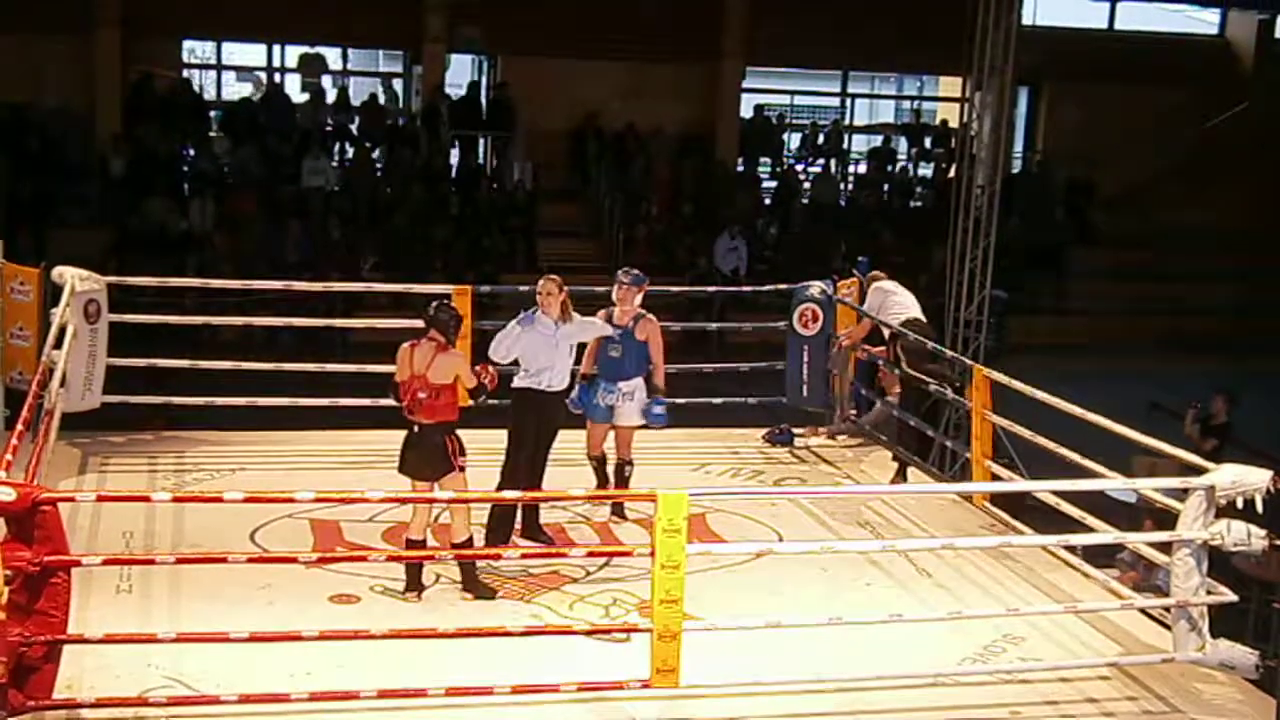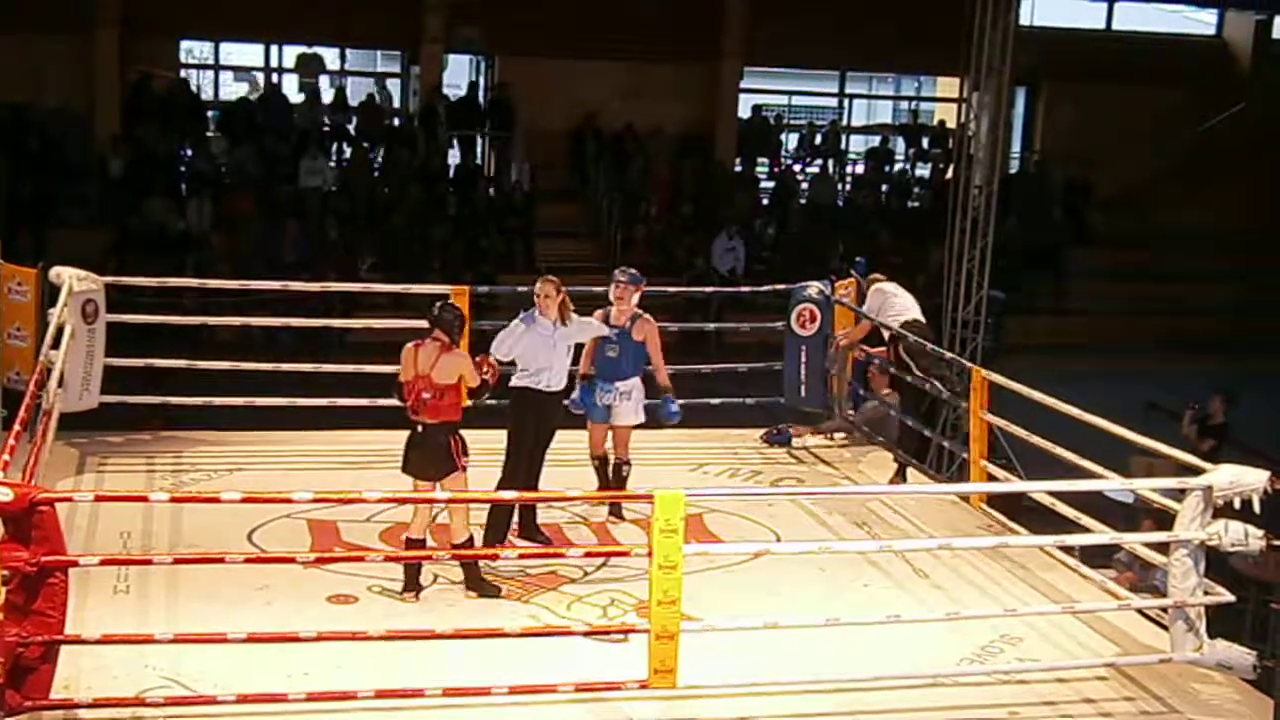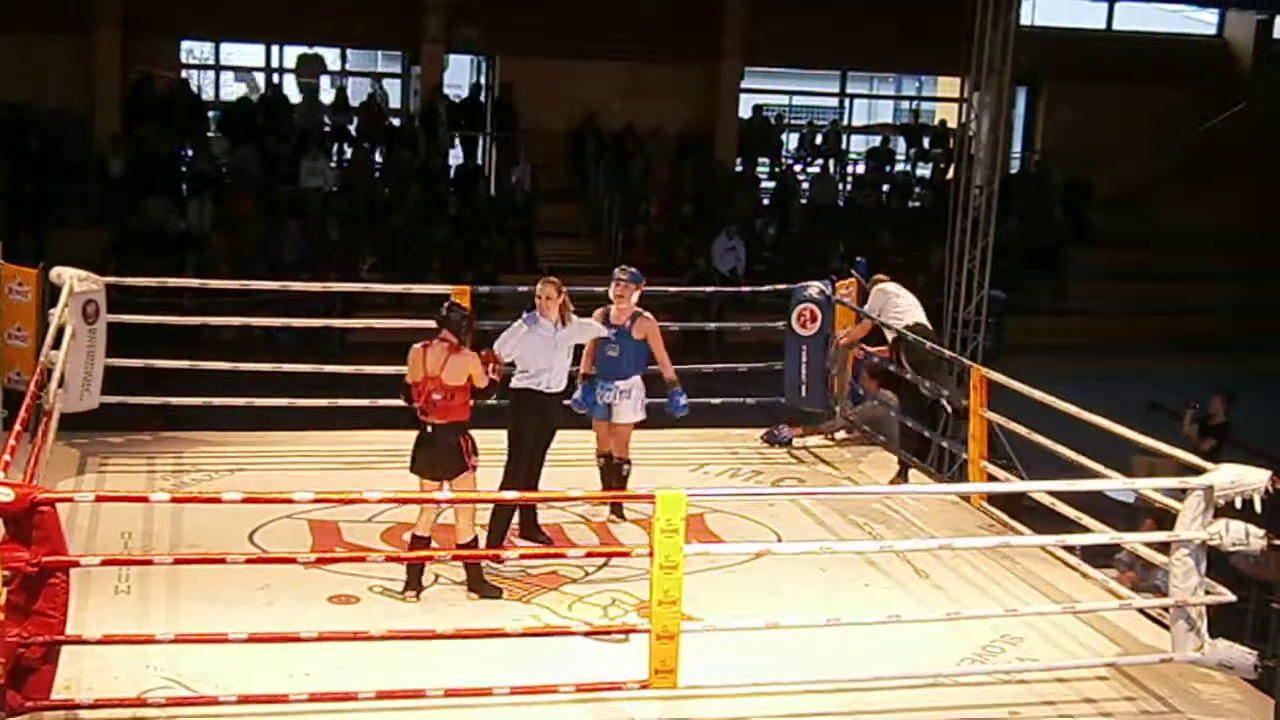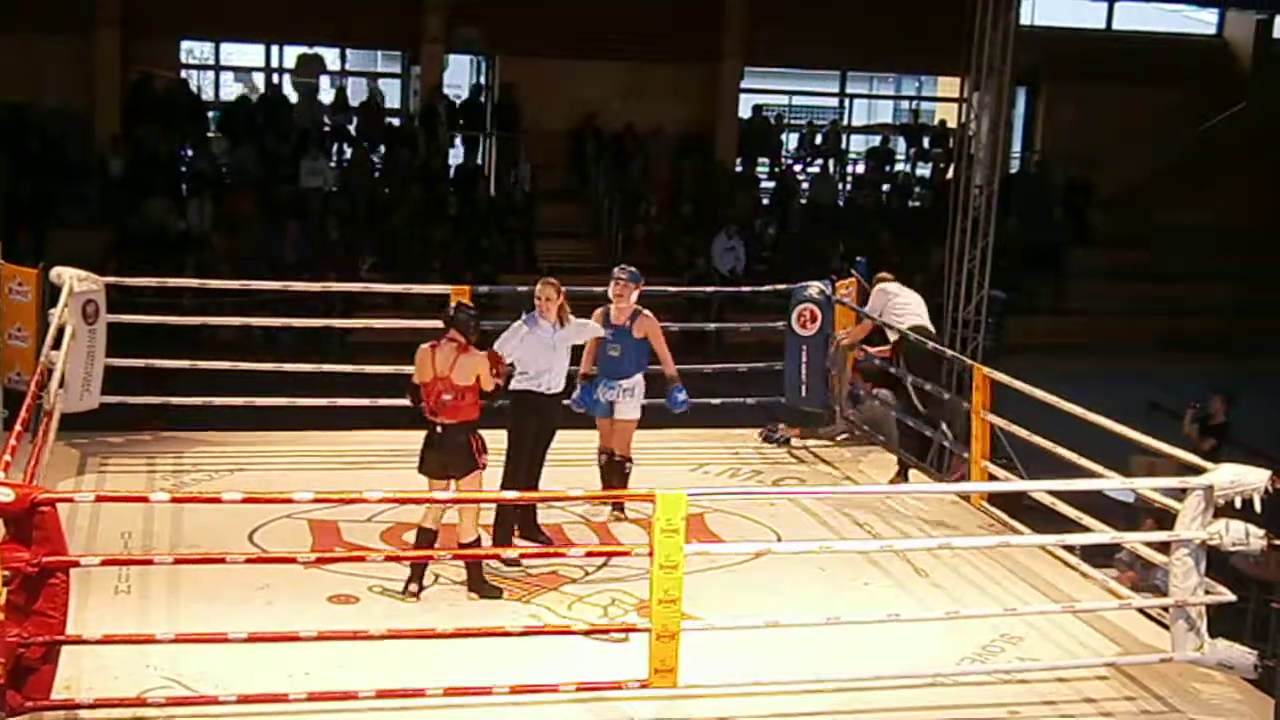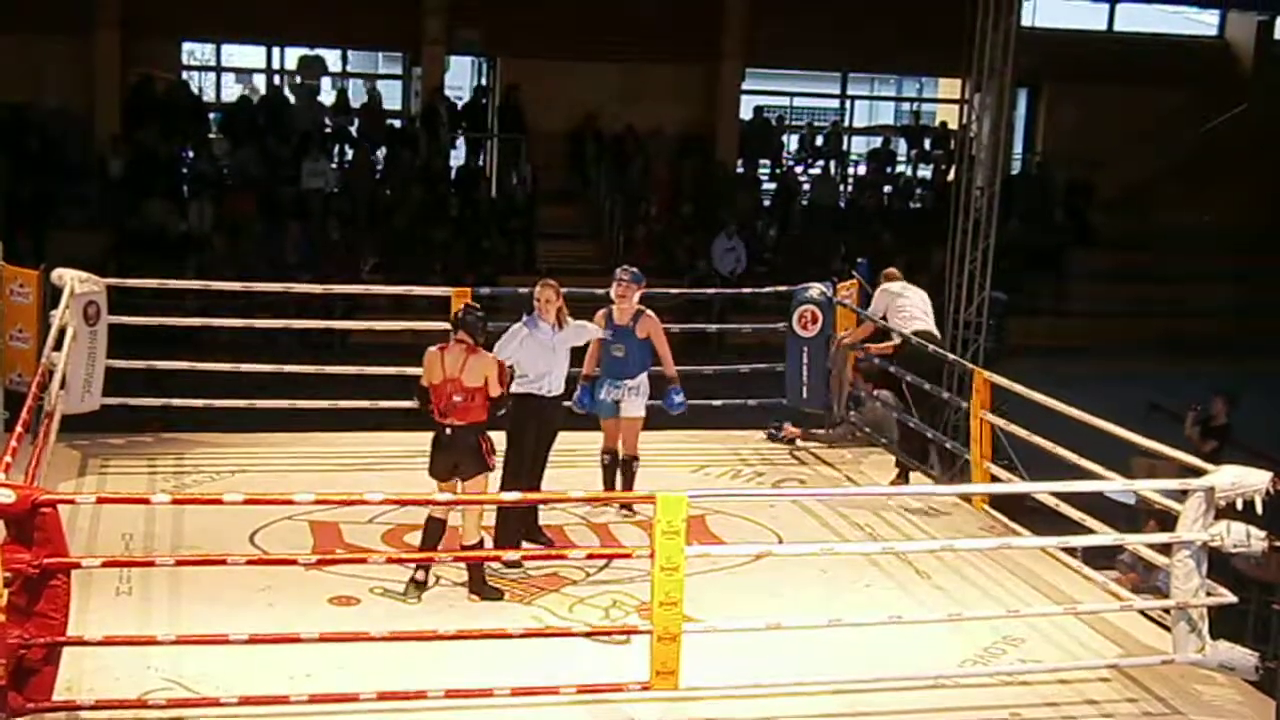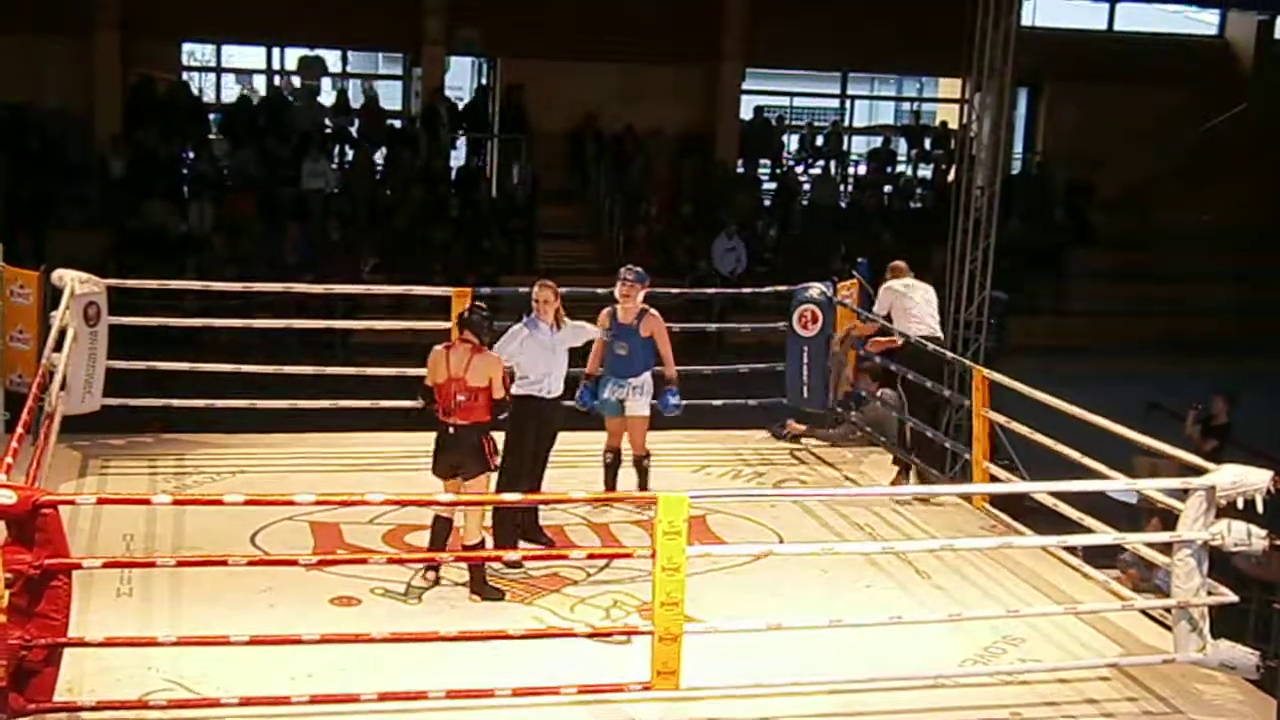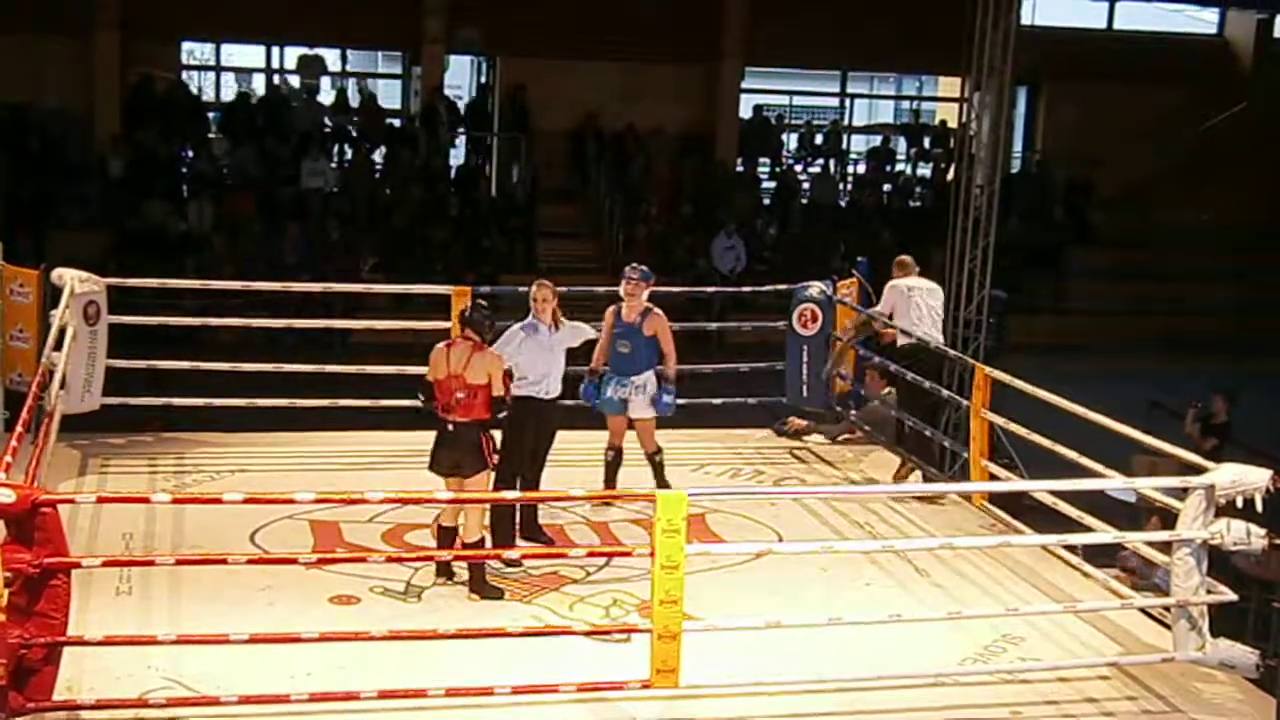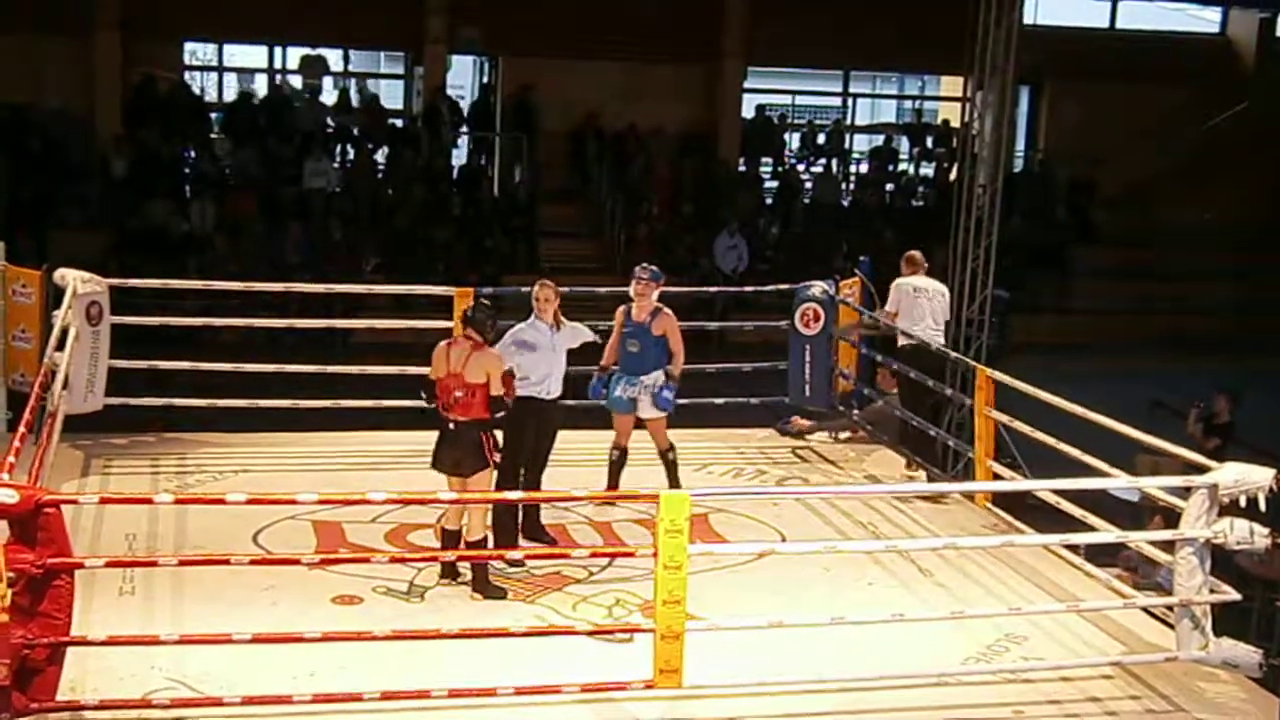
dt=0.1s
person 1, frame 1
left shoulder: (405, 351)
right shoulder: (454, 358)
left elbow: (398, 393)
right elbow: (477, 392)
right wrist: (487, 378)
left hip: (415, 439)
right hip: (441, 441)
left knee: (420, 513)
right knee: (460, 514)
left ankle: (412, 585)
right ankle: (470, 582)
person 1, frame 2
left shoulder: (409, 351)
right shoulder: (458, 359)
left elbow: (402, 393)
right elbow: (478, 391)
right wrist: (487, 371)
left hip: (419, 439)
right hip: (445, 441)
left knee: (421, 513)
right knee: (459, 514)
left ankle: (411, 585)
right ankle: (474, 581)
person 1, frame 3
left shoulder: (417, 352)
right shoulder: (466, 358)
left elbow: (410, 394)
right elbow: (485, 391)
right wrist: (493, 371)
left hip: (426, 439)
right hip: (454, 441)
left knee: (427, 511)
right knee: (465, 515)
left ankle: (412, 584)
right ankle: (475, 583)
person 1, frame 4
left shoulder: (424, 353)
right shoulder: (477, 359)
left elbow: (415, 397)
right elbow: (490, 395)
right wrist: (497, 375)
left hip: (434, 439)
right hip: (463, 441)
left knee: (434, 509)
right knee: (468, 514)
left ankle: (414, 581)
right ankle: (475, 583)
person 1, frame 5
left shoulder: (432, 355)
right shoulder: (485, 361)
left elbow: (423, 399)
right elbow: (496, 405)
right wrist: (498, 382)
left hip: (443, 440)
right hip: (472, 442)
left knee: (442, 504)
right knee: (472, 516)
left ankle: (420, 571)
right ankle: (477, 585)
person 1, frame 6
left shoulder: (438, 354)
right shoulder: (490, 361)
left elbow: (427, 398)
right elbow: (498, 410)
right wrist: (501, 394)
left hip: (446, 439)
right hip: (475, 443)
left knee: (450, 502)
right knee: (474, 515)
left ankle: (430, 569)
right ankle: (478, 585)
person 1, frame 7
left shoulder: (439, 351)
right shoulder: (490, 359)
left elbow: (427, 395)
right elbow: (497, 408)
right wrist: (502, 391)
left hip: (446, 436)
right hip: (474, 440)
left knee: (453, 503)
right knee: (473, 513)
left ankle: (443, 568)
right ankle: (477, 584)
person 1, frame 8
left shoulder: (442, 350)
right shoulder: (490, 358)
left elbow: (430, 394)
right elbow: (497, 409)
right wrist: (507, 394)
left hip: (449, 435)
right hip: (476, 438)
left knee: (456, 503)
right knee: (477, 512)
left ankle: (448, 569)
right ankle: (480, 583)
person 2, frame 1
left shoulder: (573, 324)
right shoulder: (528, 325)
left elbow: (595, 326)
right elbow: (498, 354)
left wrist: (614, 331)
right wrist: (518, 326)
left hip: (555, 399)
right hip: (528, 397)
left knee: (537, 464)
right knee: (515, 467)
left ankle: (531, 525)
right ankle: (496, 536)
person 2, frame 2
left shoulder: (570, 324)
right shoulder: (526, 326)
left elbow: (591, 327)
right elbow: (499, 352)
left wrist: (608, 332)
right wrist: (521, 324)
left hip: (552, 399)
right hip: (525, 397)
left knee: (534, 465)
right knee: (515, 467)
left ankle: (528, 525)
right ankle: (494, 538)
person 2, frame 3
left shoulder: (570, 326)
right shoulder: (528, 328)
left elbow: (590, 328)
right elbow: (501, 352)
left wrist: (607, 333)
right wrist: (523, 325)
left hip: (552, 400)
right hip: (526, 398)
left knee: (534, 465)
right knee: (516, 468)
left ankle: (529, 525)
right ankle: (496, 538)
person 2, frame 4
left shoulder: (568, 327)
right shoulder: (526, 329)
left elbow: (588, 327)
right elbow: (501, 353)
left wrist: (603, 332)
right wrist: (523, 326)
left hip: (552, 401)
right hip: (525, 400)
left knee: (534, 466)
right knee: (516, 470)
left ankle: (528, 525)
right ankle: (503, 541)
person 2, frame 5
left shoulder: (567, 329)
right shoulder: (525, 331)
left elbow: (586, 329)
right elbow: (500, 356)
left wrist: (601, 333)
right wrist: (523, 328)
left hip: (552, 403)
right hip: (525, 403)
left knee: (536, 468)
right knee: (515, 473)
left ankle: (529, 527)
right ankle: (505, 543)
person 2, frame 6
left shoulder: (565, 329)
right shoulder: (523, 331)
left elbow: (583, 330)
right elbow: (498, 357)
left wrist: (598, 334)
right wrist: (522, 333)
left hip: (551, 405)
right hip: (525, 404)
left knee: (535, 469)
right knee: (512, 472)
left ankle: (530, 527)
right ankle: (505, 543)
person 2, frame 7
left shoulder: (562, 329)
right shoulder: (520, 332)
left elbow: (579, 331)
right elbow: (496, 358)
left wrist: (594, 333)
right wrist: (513, 343)
left hip: (549, 405)
right hip: (523, 405)
left knee: (534, 469)
right knee: (509, 472)
left ankle: (529, 525)
right ankle: (503, 542)
person 2, frame 8
left shoulder: (563, 330)
right shoulder: (521, 333)
left elbow: (578, 332)
right elbow: (496, 358)
left wrist: (592, 337)
right wrist: (510, 352)
left hip: (550, 406)
right hip: (524, 406)
left knee: (535, 469)
right knee: (510, 473)
left ankle: (531, 525)
right ankle: (505, 543)
person 3, frame 1
left shoulder: (647, 323)
right shoulder: (604, 316)
left elbow: (658, 363)
right elbow: (592, 351)
left wrist: (658, 397)
right wrist: (582, 383)
left hip: (629, 389)
right hip: (602, 386)
left knee: (623, 449)
right knee: (593, 446)
left ankle: (618, 504)
right ankle: (603, 484)
person 3, frame 2
left shoulder: (644, 323)
right shoulder: (600, 316)
left elbow: (657, 361)
right elbow: (589, 351)
left wrist: (667, 394)
right wrist: (582, 383)
left hip: (627, 388)
right hip: (600, 386)
left knee: (620, 449)
right knee: (595, 447)
left ankle: (616, 504)
right ankle: (604, 488)
person 3, frame 3
left shoulder: (644, 321)
right shoulder: (600, 315)
left elbow: (661, 356)
right elbow: (590, 351)
left wrist: (674, 387)
right wrist: (583, 383)
left hip: (627, 387)
right hip: (601, 385)
left knee: (621, 448)
right knee: (603, 445)
left ankle: (617, 504)
right ankle: (607, 489)
person 3, frame 4
left shoulder: (644, 320)
right shoulder: (600, 315)
left elbow: (663, 354)
right elbow: (591, 350)
left wrist: (675, 383)
right wrist: (583, 382)
left hip: (630, 385)
right hip: (603, 384)
left knee: (622, 446)
right knee: (606, 443)
left ankle: (619, 503)
right ankle: (607, 491)
person 3, frame 5
left shoulder: (647, 320)
right shoulder: (603, 316)
left elbow: (664, 354)
right elbow: (594, 351)
left wrist: (673, 385)
right wrist: (584, 384)
left hip: (634, 385)
right hip: (607, 384)
left knee: (629, 445)
right knee: (609, 443)
left ankle: (627, 498)
right ankle: (608, 493)
person 3, frame 6
left shoulder: (650, 318)
right shoulder: (607, 315)
left elbow: (667, 355)
right elbow: (598, 349)
left wrist: (671, 386)
right wrist: (588, 381)
left hip: (638, 383)
right hip: (612, 382)
left knee: (637, 443)
right knee: (612, 441)
left ankle: (644, 489)
right ankle: (610, 490)
person 3, frame 7
left shoulder: (654, 317)
right shoulder: (612, 313)
left elbow: (669, 354)
right elbow: (603, 346)
left wrist: (668, 386)
right wrist: (592, 377)
left hip: (641, 382)
right hip: (615, 380)
left knee: (647, 441)
right knee: (614, 439)
left ankle: (662, 483)
right ankle: (609, 489)
person 3, frame 8
left shoulder: (664, 317)
right shoulder: (623, 312)
left elbow: (678, 353)
right elbow: (614, 344)
left wrist: (671, 384)
right wrist: (601, 374)
left hip: (652, 382)
right hip: (625, 380)
left knee: (660, 440)
right knee: (620, 438)
left ankle: (674, 483)
right ankle: (611, 488)
person 4, frame 1
left shoulder: (878, 287)
right shoulder: (905, 293)
left elbow: (865, 326)
left wrist: (850, 341)
right wrist: (874, 351)
left hip: (908, 333)
right hip: (925, 335)
left knee: (912, 369)
right knee: (911, 407)
right ankle: (902, 469)
person 4, frame 2
left shoulder: (878, 289)
right shoulder: (905, 295)
left elbow: (864, 326)
left wrist: (847, 340)
left hip: (909, 334)
right hip: (924, 335)
left knee: (922, 372)
right knee: (911, 408)
right ankle: (901, 470)
person 4, frame 3
left shoulder: (880, 289)
right shoulder: (908, 297)
left elbow: (866, 326)
left wrist: (847, 339)
right wrist: (872, 351)
left hip: (910, 338)
right hip: (927, 338)
right knee: (913, 410)
right ankle: (904, 470)
person 4, frame 4
left shoulder: (881, 289)
right shoulder: (913, 295)
left elbow: (867, 325)
left wrist: (847, 339)
right wrist: (873, 352)
left hip: (910, 343)
right hip: (930, 342)
left knee: (920, 401)
right knee: (909, 410)
right ankle: (904, 470)
person 4, frame 5
left shoulder: (886, 289)
right shoulder: (920, 293)
left elbow: (869, 326)
left wrist: (850, 339)
right wrist: (875, 349)
left hip: (913, 350)
right hip: (934, 346)
left knee: (916, 411)
right ankle: (904, 471)
person 4, frame 6
left shoulder: (890, 287)
right shoulder: (928, 289)
left elbow: (874, 324)
left wrist: (854, 330)
left hip: (913, 349)
right hip: (936, 347)
left knee: (915, 412)
right knee: (930, 413)
left ankle: (930, 474)
person 4, frame 7
left shoulder: (895, 286)
right shoulder: (935, 288)
left elbow: (878, 318)
left wrist: (862, 319)
left hip: (911, 352)
right hip: (936, 351)
left knee: (913, 413)
right knee: (929, 413)
left ankle: (918, 466)
right ankle: (910, 460)
person 4, frame 8
left shoulder: (901, 285)
right shoulder: (941, 289)
left elbow: (888, 319)
left hip: (912, 352)
right hip: (938, 353)
left knee: (916, 415)
right knee: (931, 413)
right ankle: (915, 456)
